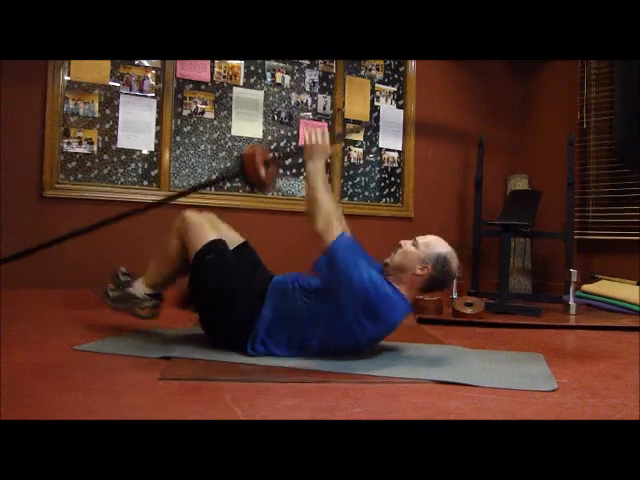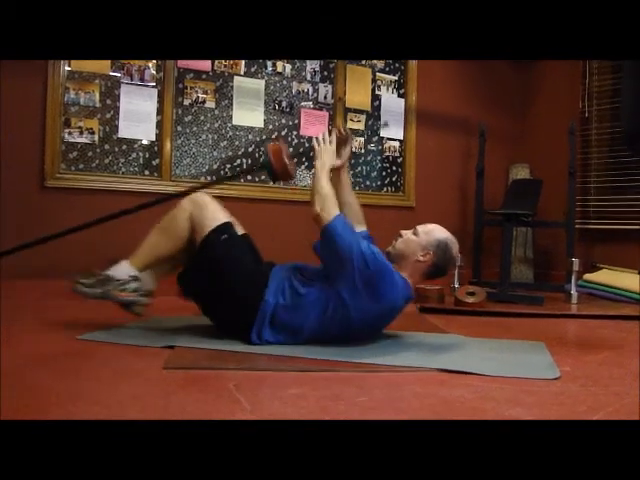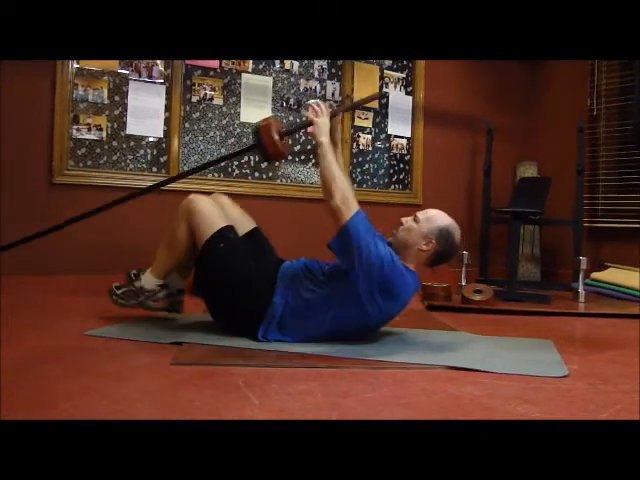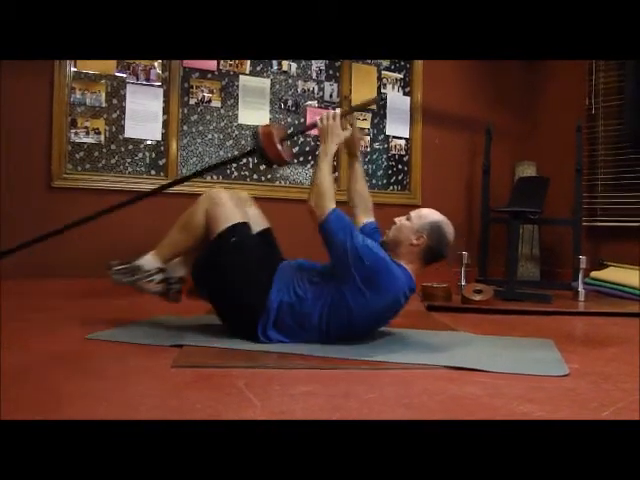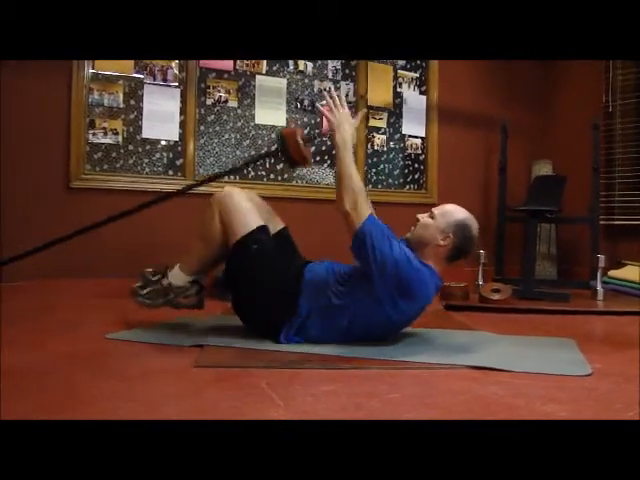
dt=1s
person 1, frame 1
left shoulder: (375, 298)
right shoulder: (383, 285)
left elbow: (325, 230)
right elbow: (340, 233)
left wrist: (315, 164)
right wrist: (323, 172)
left hip: (248, 323)
right hip: (265, 296)
left knee: (189, 219)
right knee: (207, 221)
left ankle: (139, 292)
right ankle: (148, 290)
person 1, frame 2
left shoulder: (382, 278)
right shoulder: (386, 280)
left elbow: (323, 214)
right elbow: (354, 227)
left wrist: (324, 162)
right wrist: (340, 174)
left hip: (254, 312)
right hip: (263, 293)
left knee: (197, 203)
right knee: (211, 213)
left ankle: (124, 277)
right ankle: (140, 282)
person 1, frame 3
left shoulder: (386, 274)
right shoulder: (390, 263)
left elbow: (340, 204)
right elbow: (347, 207)
left wrist: (324, 140)
right wrist: (333, 147)
left hip: (261, 309)
right hip: (275, 280)
left knee: (194, 205)
right knee: (216, 201)
left ankle: (151, 286)
right ankle: (169, 286)
person 1, frame 4
left shoulder: (377, 270)
right shoulder: (393, 275)
left elbow: (320, 208)
right elbow: (362, 218)
left wrist: (329, 147)
right wrist: (354, 158)
left hip: (260, 310)
right hip: (276, 288)
left knee: (215, 201)
right knee: (235, 202)
left ankle: (152, 267)
right ankle: (176, 272)
person 1, frame 5
left shoulder: (404, 273)
right shoulder: (414, 265)
left elbow: (351, 209)
right elbow: (362, 212)
left wrist: (342, 138)
right wrist: (345, 141)
left hip: (284, 311)
right hip: (301, 286)
left knee: (228, 199)
right knee: (248, 201)
left ankle: (179, 284)
right ankle: (186, 280)
